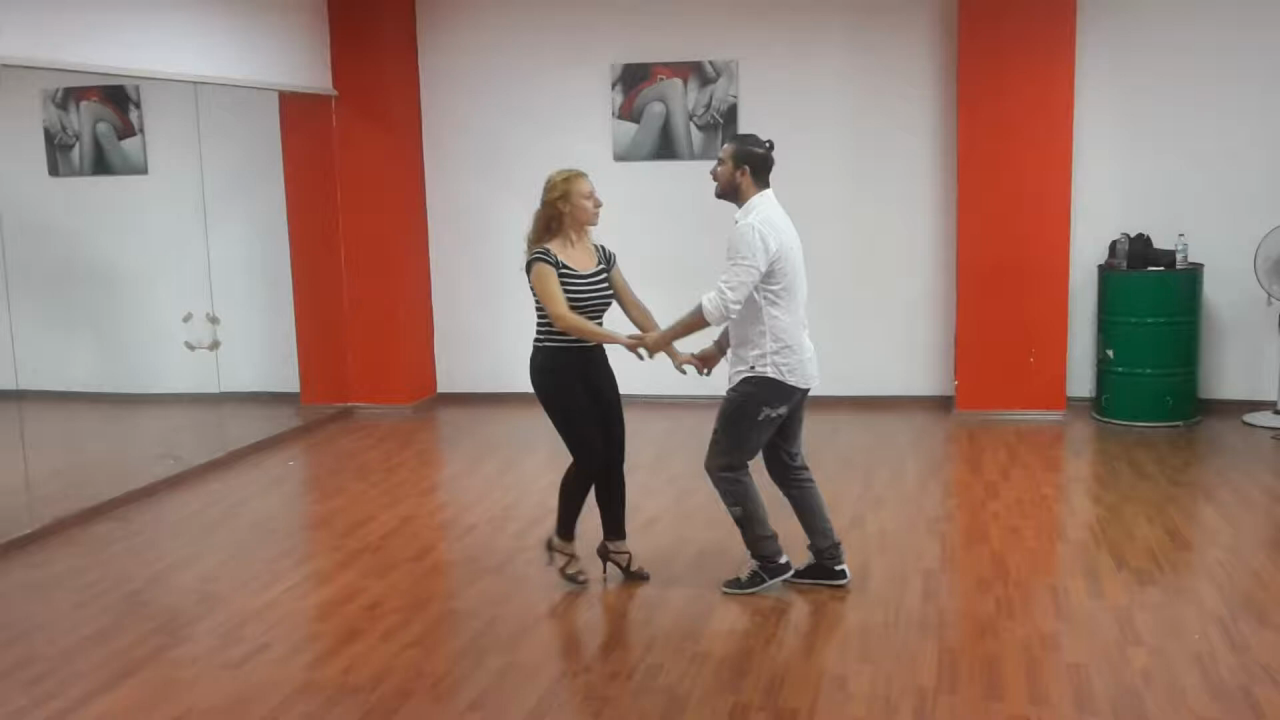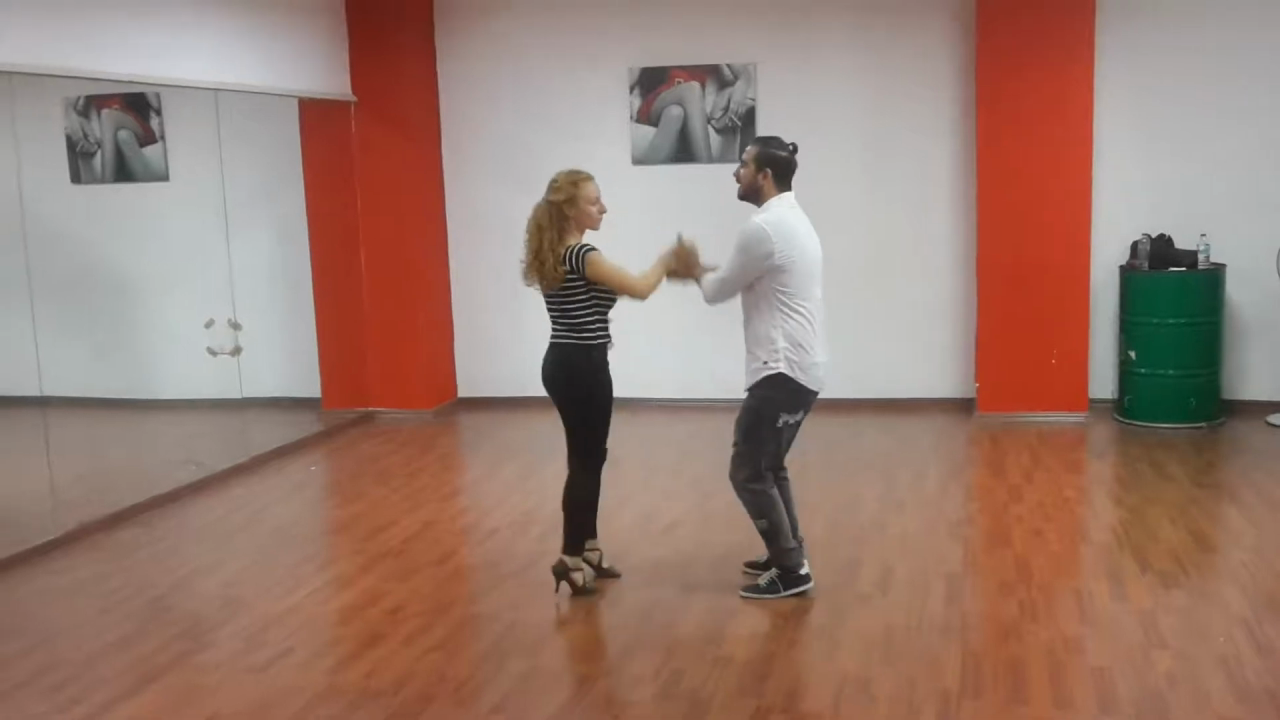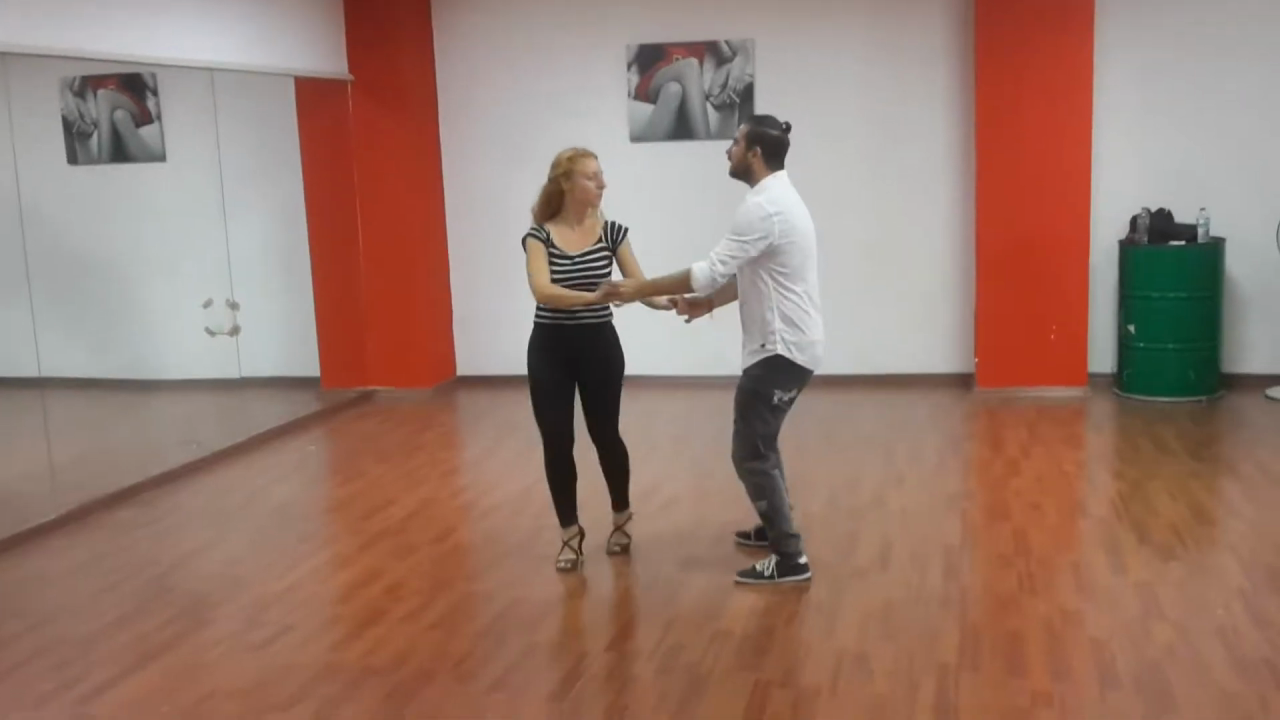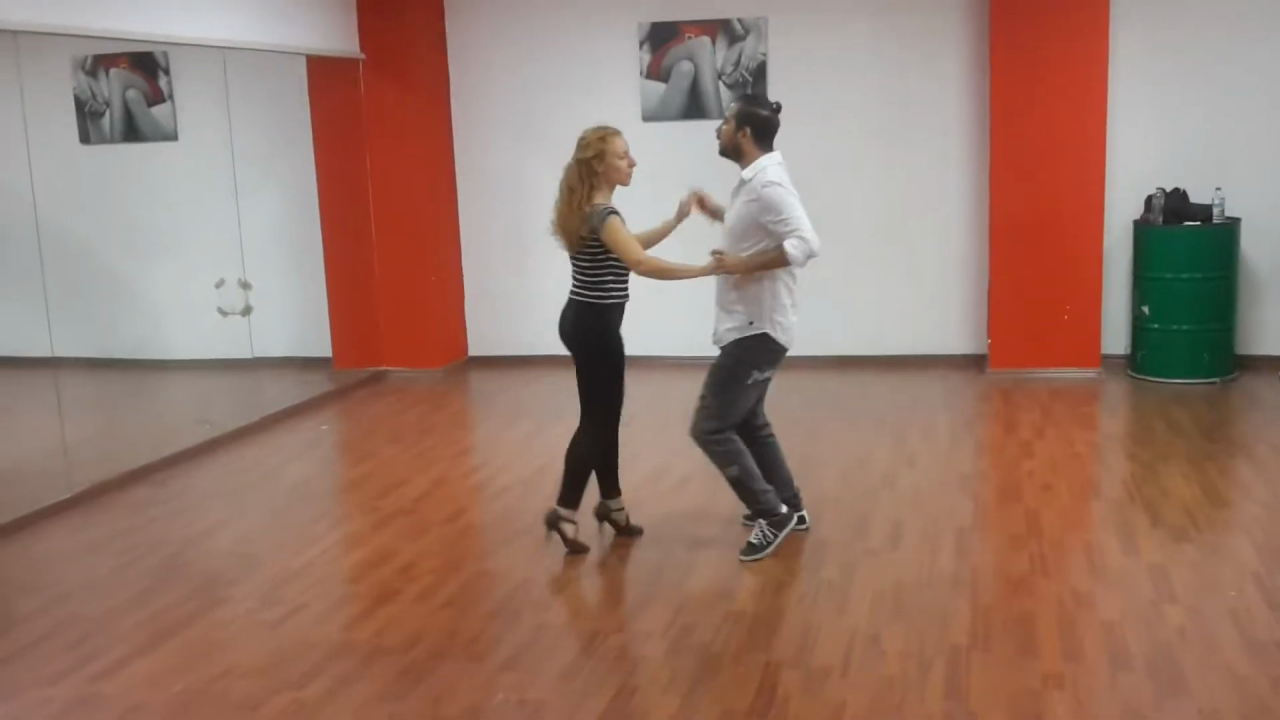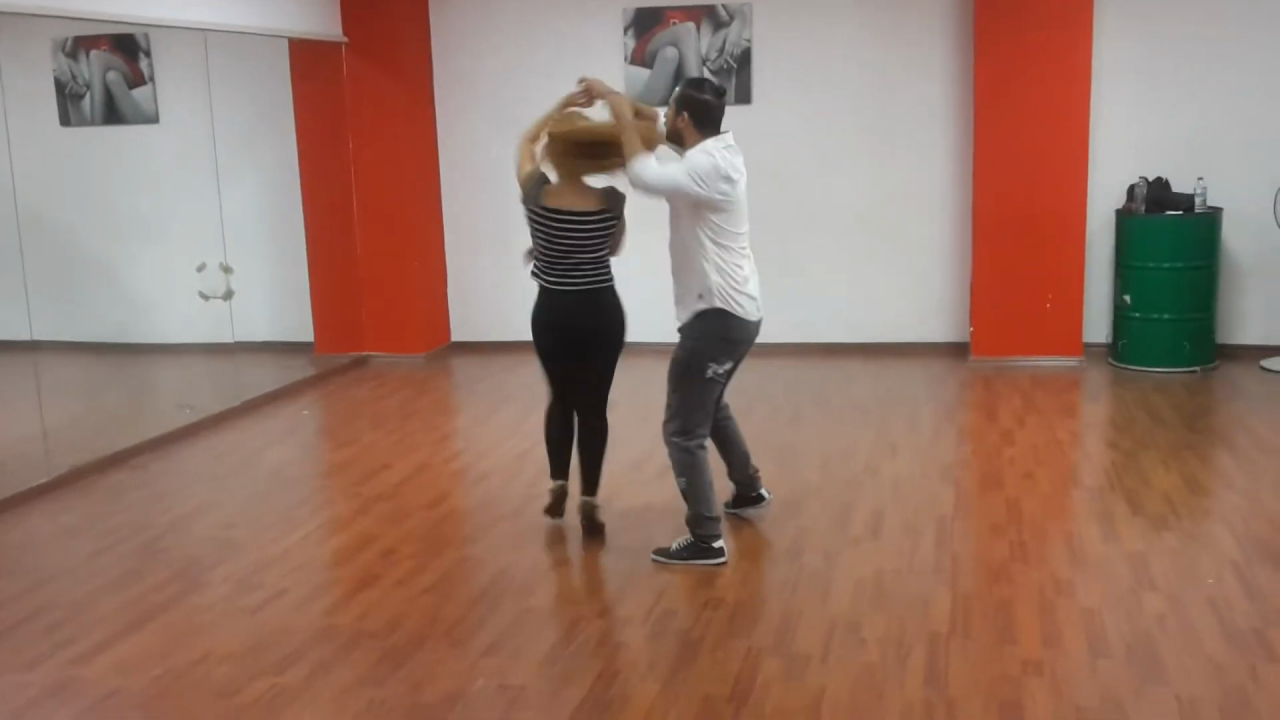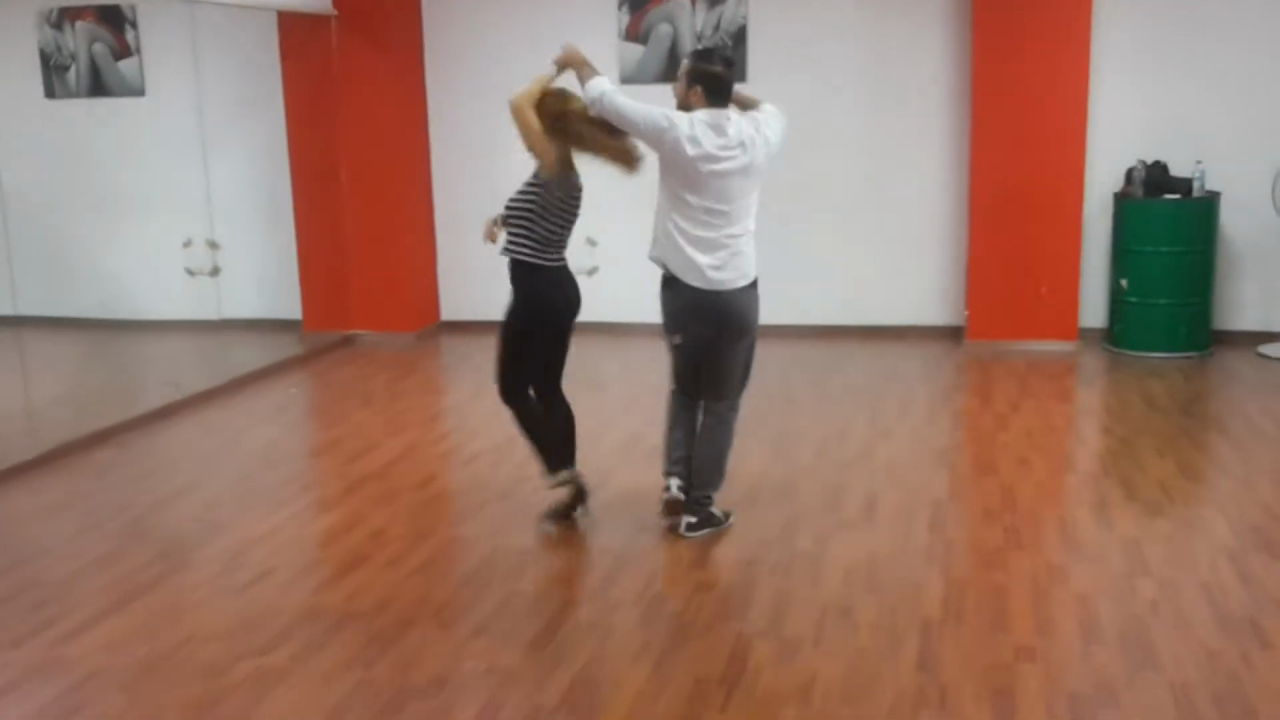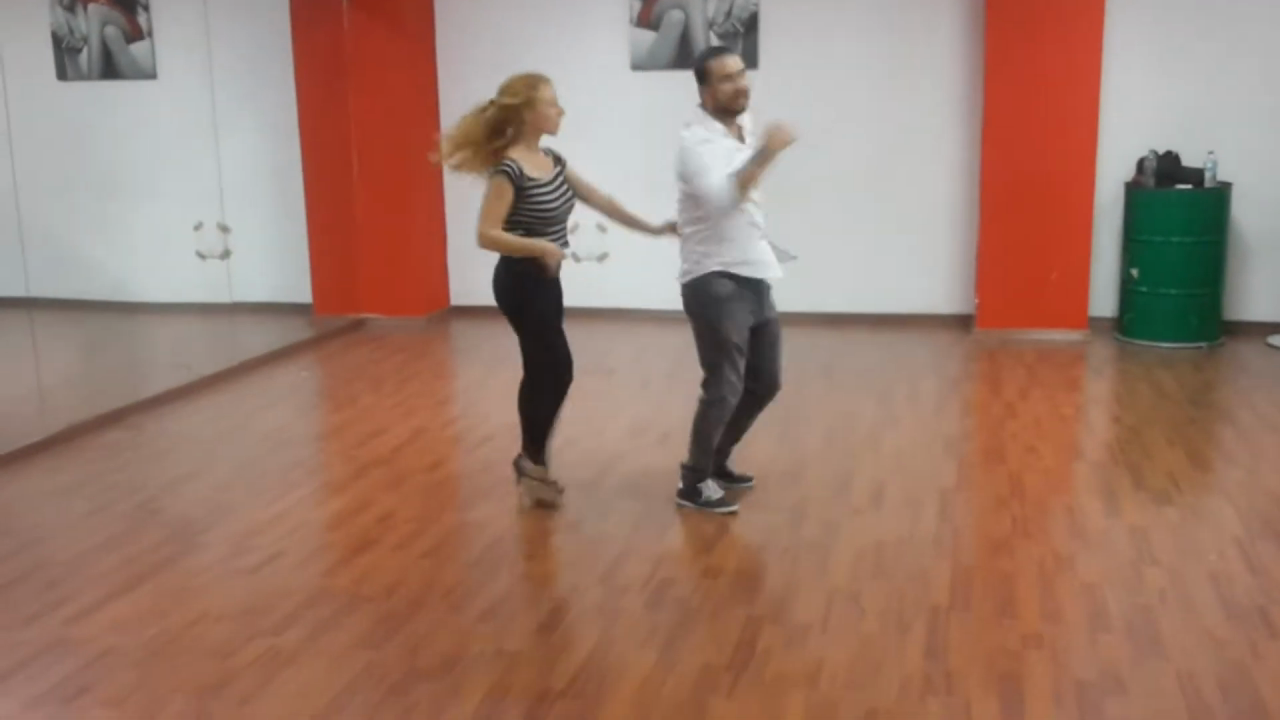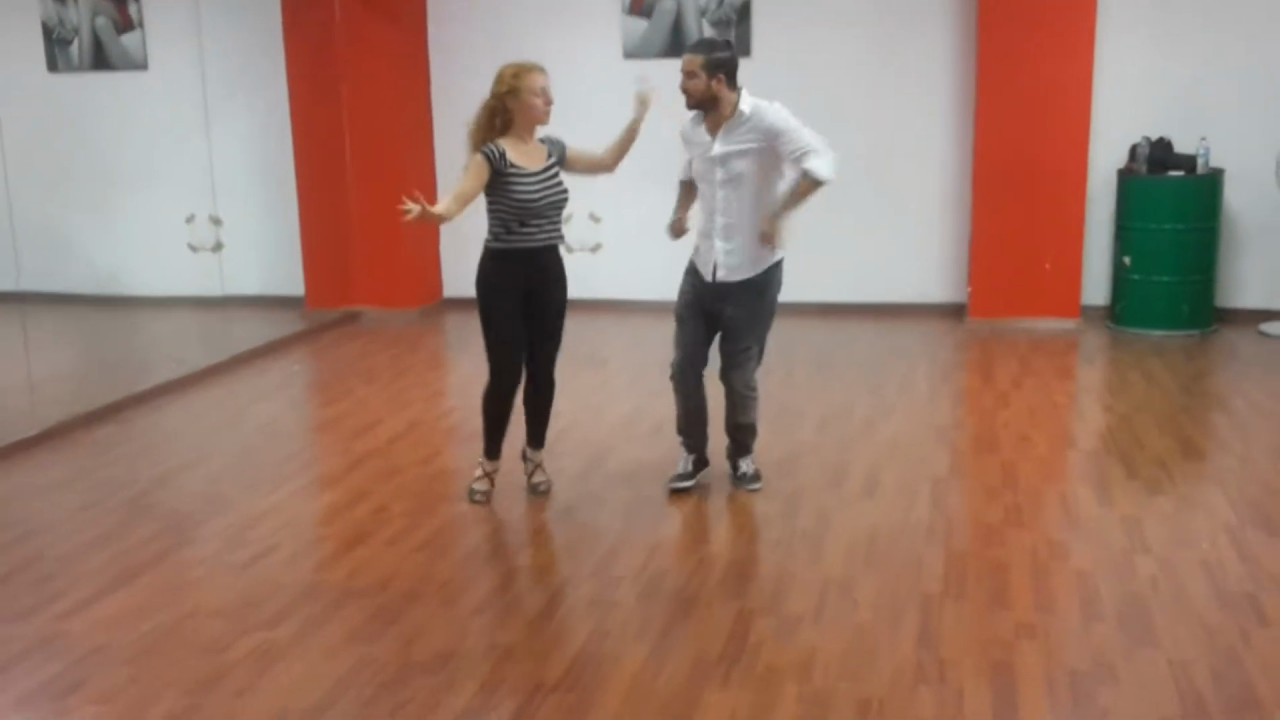
dt=0.5s
person 1, frame 1
left shoulder: (753, 226)
right shoulder: (771, 218)
left elbow: (725, 301)
left wrist: (665, 337)
right wrist: (721, 350)
left hip: (768, 370)
right hip: (790, 367)
left knee: (725, 465)
right knee: (787, 466)
left ankle: (770, 561)
right ankle: (829, 561)
person 1, frame 2
left shoulder: (764, 228)
right shoulder: (792, 219)
left elbow: (717, 291)
left wrist: (692, 267)
right wrist: (698, 268)
left hip: (782, 371)
right hip: (799, 367)
left knee: (749, 473)
right knee: (768, 466)
left ankle: (790, 571)
right ankle: (786, 555)
person 1, frame 3
left shoulder: (762, 206)
right shoulder: (780, 199)
left elbow: (713, 270)
left wrist: (642, 287)
right wrist: (705, 303)
left hip: (780, 351)
right hip: (792, 346)
left knee: (752, 452)
right knee: (759, 442)
left ankle: (789, 558)
right ankle: (776, 526)
person 1, frame 4
left shoulder: (768, 185)
right shoulder: (755, 180)
left elbow: (806, 244)
left wrist: (745, 265)
right wrist: (716, 213)
left hip: (756, 330)
right hip: (749, 326)
left knee: (710, 427)
right knee: (748, 422)
left ankle: (771, 512)
right ankle: (789, 507)
person 1, frame 5
left shoulder: (708, 167)
right shoulder: (718, 150)
left elbow: (645, 175)
right elbow: (665, 137)
left wrist: (621, 117)
right wrist: (622, 106)
left hip: (716, 317)
right hip: (737, 311)
left knee: (685, 430)
right knee: (710, 405)
left ankle: (706, 539)
right ankle: (749, 488)
person 1, frame 6
left shoulder: (676, 130)
right shoulder: (759, 134)
left elbow: (604, 99)
right elbow: (768, 109)
left wrist: (578, 62)
right wrist: (730, 92)
left hip: (684, 289)
right hip: (738, 292)
left knee: (686, 391)
right knee: (723, 403)
left ankle: (676, 481)
right ankle: (700, 505)
person 1, frame 7
left shoulder: (746, 130)
right shoulder: (697, 141)
right elbow: (722, 198)
right wrist: (766, 151)
left hip: (751, 276)
right hip: (714, 283)
left knee: (766, 380)
right knee: (724, 388)
left ankle: (714, 459)
right ankle: (695, 481)
person 1, frame 8
left shoulder: (767, 120)
right shoulder: (691, 130)
left elbow: (819, 162)
left wrist: (778, 214)
right wrist: (680, 211)
left hip: (753, 273)
right hip: (702, 271)
left knee: (739, 375)
right knee: (685, 368)
left ankle: (741, 455)
right ankle: (694, 454)
person 2, frame 1
left shoulder: (600, 253)
right shoulder: (542, 259)
left elbow: (634, 306)
right elbow: (563, 319)
left wrist: (672, 351)
right wrist: (616, 337)
left hip: (594, 364)
right hip: (557, 367)
left knee: (614, 455)
right knee: (590, 455)
left ankle: (614, 544)
right ankle: (561, 541)
person 2, frame 2
left shoulder: (562, 253)
right shoulder: (580, 254)
left elbow: (611, 289)
right elbow: (640, 288)
left wrist: (661, 266)
right wrist: (665, 259)
left hip: (570, 364)
right hip: (579, 367)
left knee: (591, 458)
right knee: (585, 462)
left ankle: (585, 549)
right ankle: (570, 559)
person 2, frame 3
left shoulder: (614, 231)
right shoulder: (539, 236)
left elbow: (638, 284)
right elbow: (543, 292)
left wrist: (668, 303)
right wrist: (595, 299)
left hip: (600, 343)
right hip: (551, 346)
left knee: (606, 434)
right knee: (557, 442)
left ankle: (622, 515)
right ankle: (571, 531)
person 2, frame 4
left shoulder: (589, 210)
right shoulder: (602, 214)
left elbow: (629, 250)
right elbow: (644, 265)
left wrist: (677, 219)
right wrist: (705, 268)
left hip: (583, 321)
right hip: (596, 326)
left knee: (603, 416)
right knee: (597, 420)
left ankle: (610, 503)
right ankle: (564, 512)
person 2, frame 5
left shoulder: (535, 192)
right shoulder: (611, 200)
left elbow: (525, 145)
left wrist: (560, 109)
left hip: (552, 313)
right hip: (601, 312)
left knee: (561, 400)
right knee: (592, 405)
left ankle: (557, 486)
right ankle: (589, 502)
person 2, frame 6
left shoulder: (555, 170)
right shoulder: (556, 172)
left elbow: (519, 104)
left wrist: (546, 79)
right wrist: (502, 222)
left hip: (540, 293)
right hip: (543, 290)
left knee: (513, 387)
right knee: (545, 389)
left ankle: (564, 475)
right ankle: (568, 476)
person 2, frame 7
left shoulder: (552, 162)
right shoulder: (508, 170)
left elbow: (597, 199)
right elbow: (486, 234)
left wrist: (649, 227)
right wrist: (538, 248)
left hip: (544, 281)
right hip: (521, 283)
left knee: (543, 373)
right knee: (556, 374)
left ankle: (531, 459)
right ankle: (532, 468)
person 2, frame 8
left shoulder: (552, 151)
right shoulder: (491, 154)
left elbow: (605, 163)
right elbow: (457, 201)
left wrist: (636, 120)
right wrist: (434, 212)
left hip: (548, 270)
right hip: (502, 272)
left knee: (543, 370)
right knee: (506, 372)
left ankle: (533, 455)
right ankle: (489, 462)
